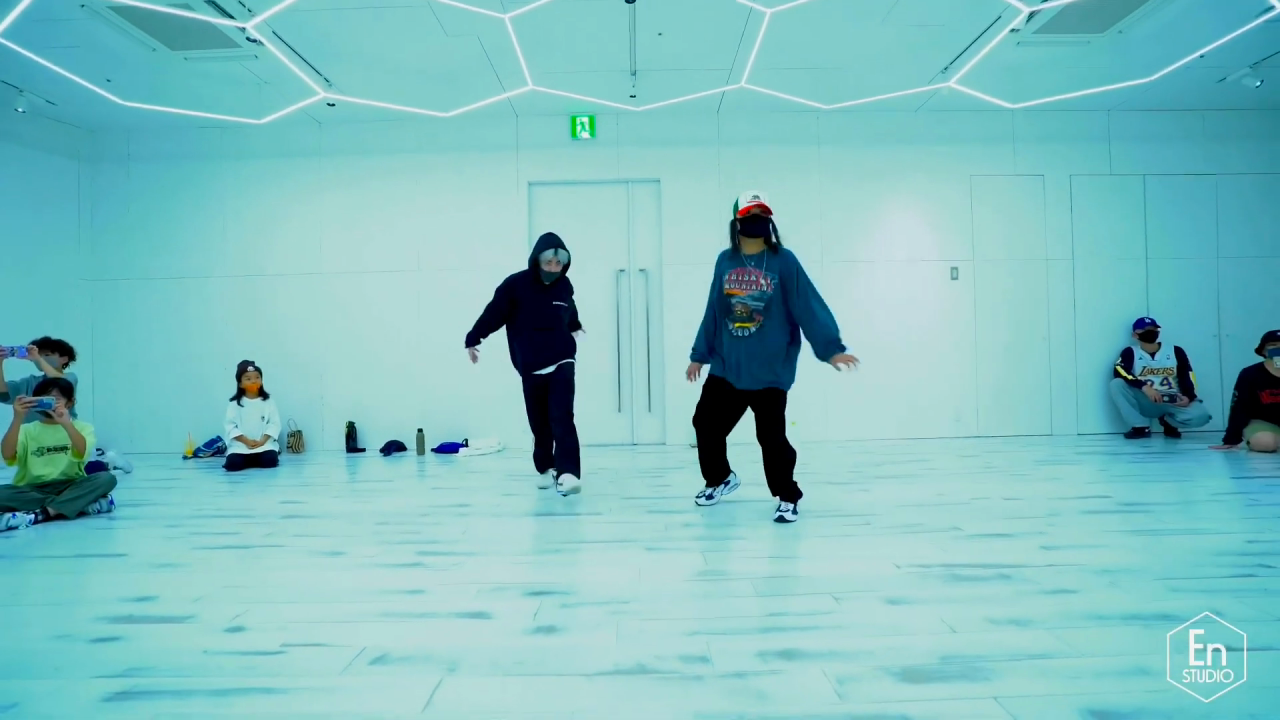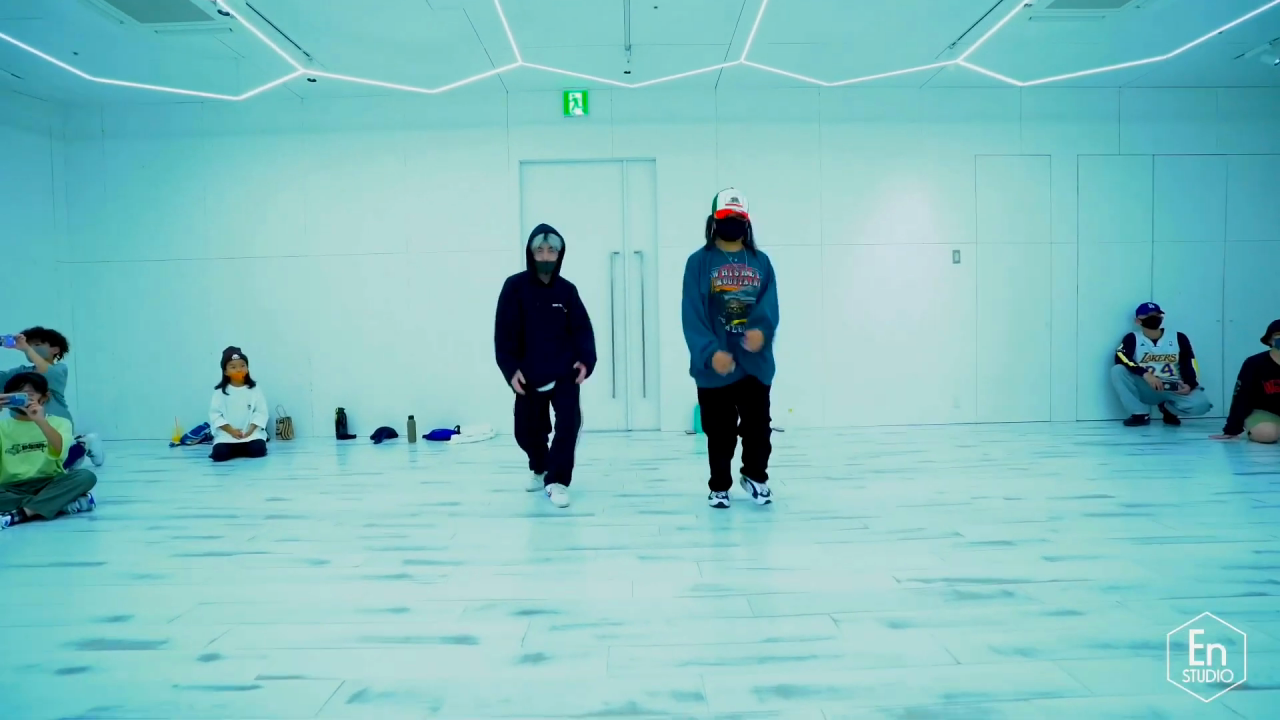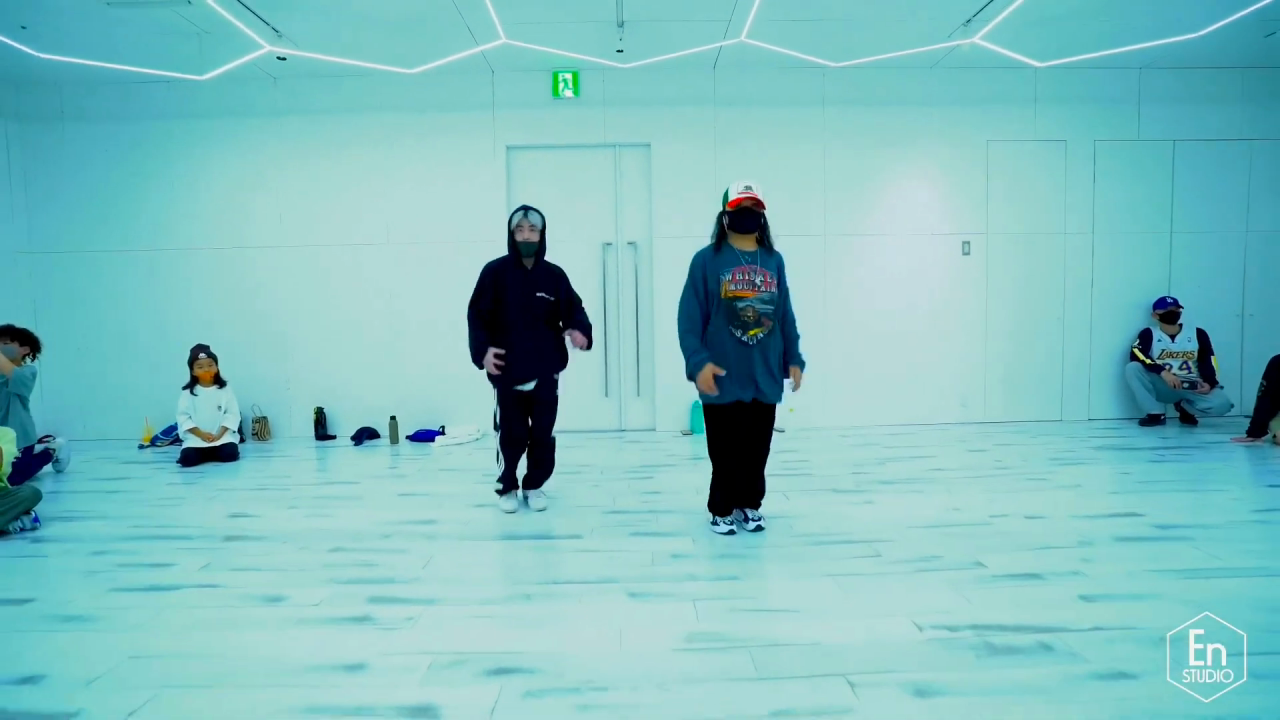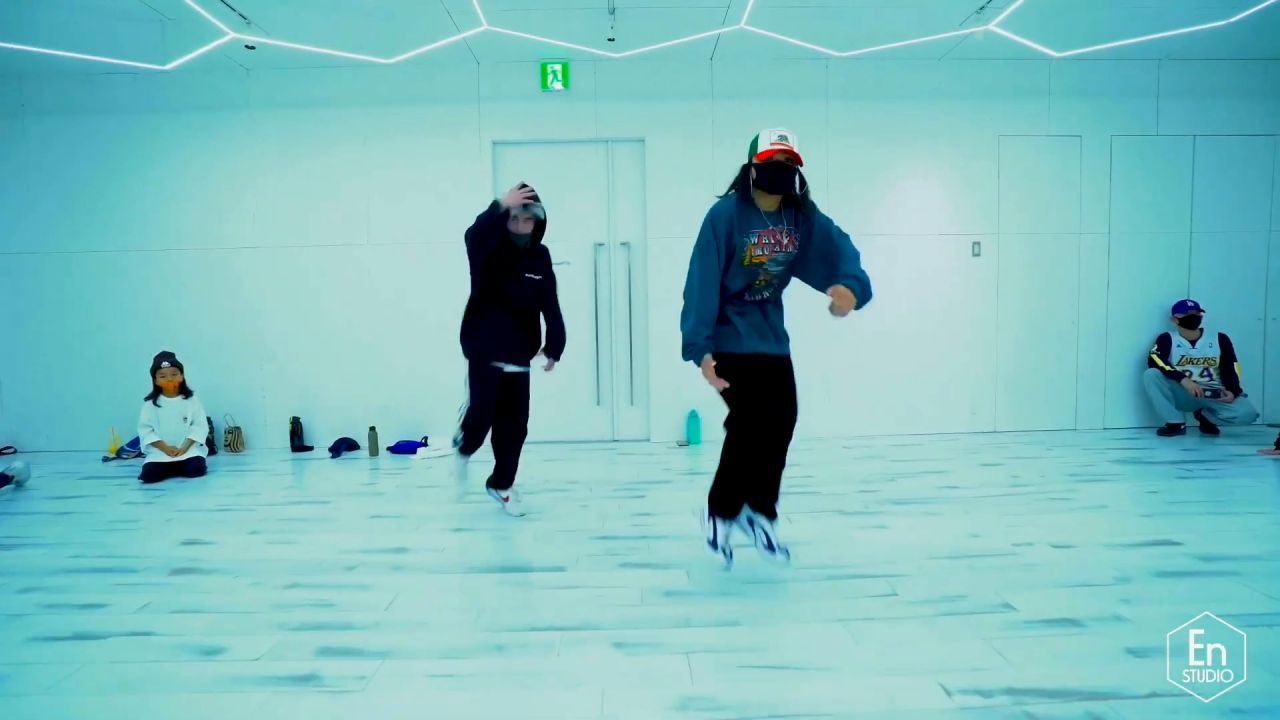
dt=0.4s
person 1, frame 1
left shoulder: (783, 261)
right shoulder: (725, 261)
left elbow: (809, 307)
right elbow: (714, 312)
left wrist: (831, 348)
right wrist: (699, 354)
left hip: (770, 368)
right hip: (728, 366)
left knee: (770, 434)
right knee: (707, 425)
right ankle: (718, 479)
person 1, frame 2
left shoulder: (760, 260)
right shoulder: (700, 261)
left elbow: (768, 306)
right elbow: (693, 313)
left wrist: (762, 331)
right wrist: (710, 351)
left hip: (755, 361)
right hip: (713, 363)
left knee: (757, 427)
right knee: (720, 432)
left ankle: (755, 477)
right ankle: (719, 487)
person 1, frame 3
left shoulder: (772, 261)
right shoulder: (707, 261)
left elbow: (784, 316)
right elbow: (691, 320)
left wrist: (795, 360)
right wrist: (697, 365)
left hip: (765, 378)
right hip: (723, 380)
left knee: (755, 452)
right knee: (726, 452)
left ankle: (748, 504)
right ankle: (722, 510)
person 1, frame 4
left shoulder: (804, 216)
right shoulder: (726, 215)
left elbow: (838, 251)
right elbow: (700, 281)
left wrist: (850, 285)
right wrist: (698, 347)
left hip: (768, 336)
right hip: (727, 337)
left knee: (779, 425)
right knee: (752, 421)
left ankle: (760, 512)
right ankle: (722, 511)
person 2, frame 1
left shoulder: (564, 284)
right shoulder: (515, 285)
right elbow: (493, 315)
left wrist: (575, 327)
right wrist: (473, 340)
left hip: (562, 362)
right hip: (530, 365)
left knee: (562, 417)
right knee: (540, 420)
person 2, frame 2
left shoulder: (566, 290)
right shoulder: (515, 286)
left elbow: (581, 329)
right elbow: (505, 330)
left wrist: (585, 361)
right wrist: (510, 370)
left hip: (565, 374)
right hip: (529, 375)
left knee: (568, 427)
right knee: (528, 433)
right ankle: (541, 468)
person 2, frame 3
left shoulder: (553, 275)
right shoulder: (495, 272)
left elbow: (573, 311)
right elbow: (477, 317)
left wrist: (581, 332)
right wrist: (482, 353)
left hip: (545, 370)
right hip: (507, 372)
left knee: (542, 434)
right knee: (510, 435)
left ankle: (534, 487)
right ankle: (507, 488)
person 2, frame 4
left shoulder: (540, 258)
right shoulder: (490, 248)
left elbow: (550, 305)
right elbow: (476, 238)
left wrist: (554, 346)
right wrist: (501, 208)
left hip: (519, 354)
right hip: (483, 346)
left knee: (514, 425)
right knee: (481, 409)
left ankle: (500, 485)
right ankle: (463, 448)
